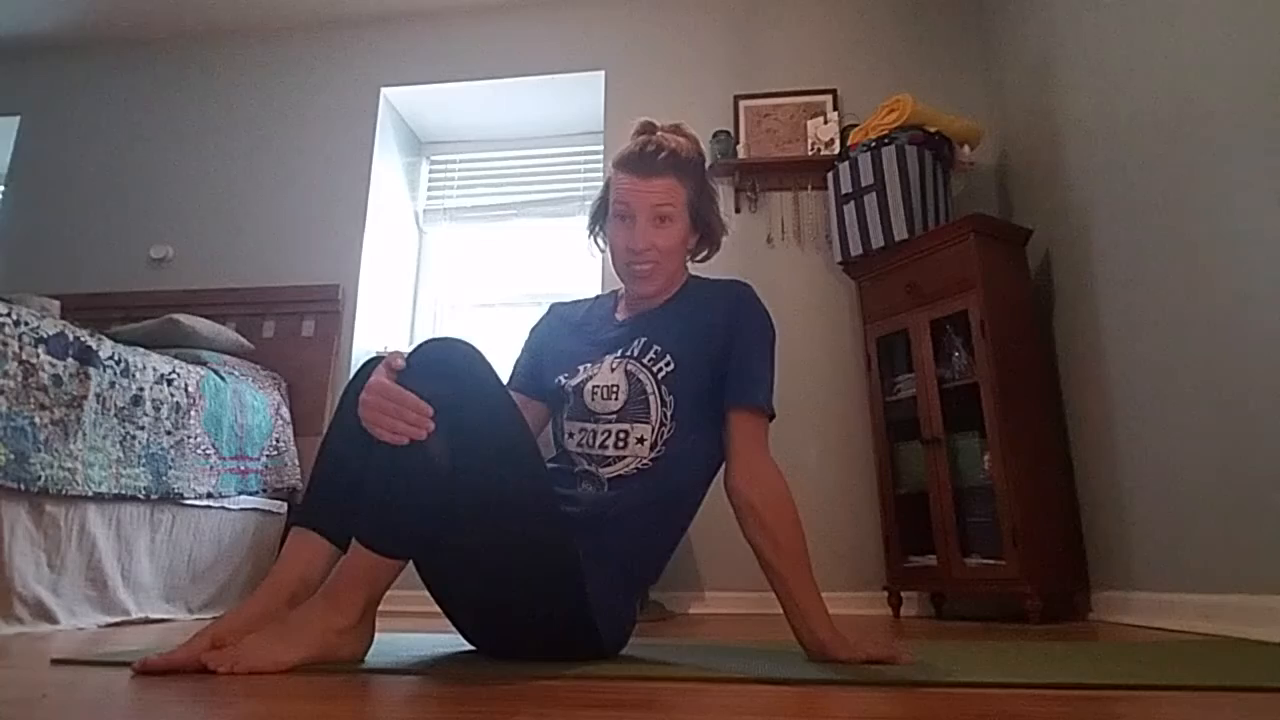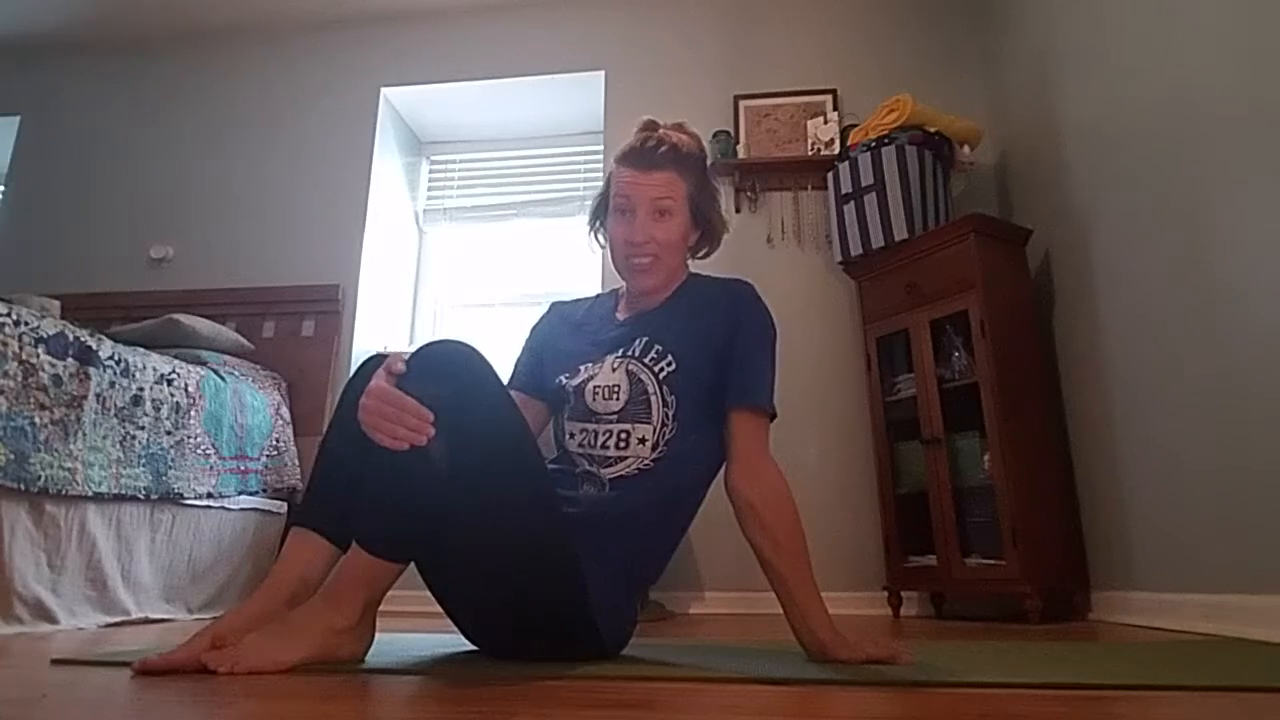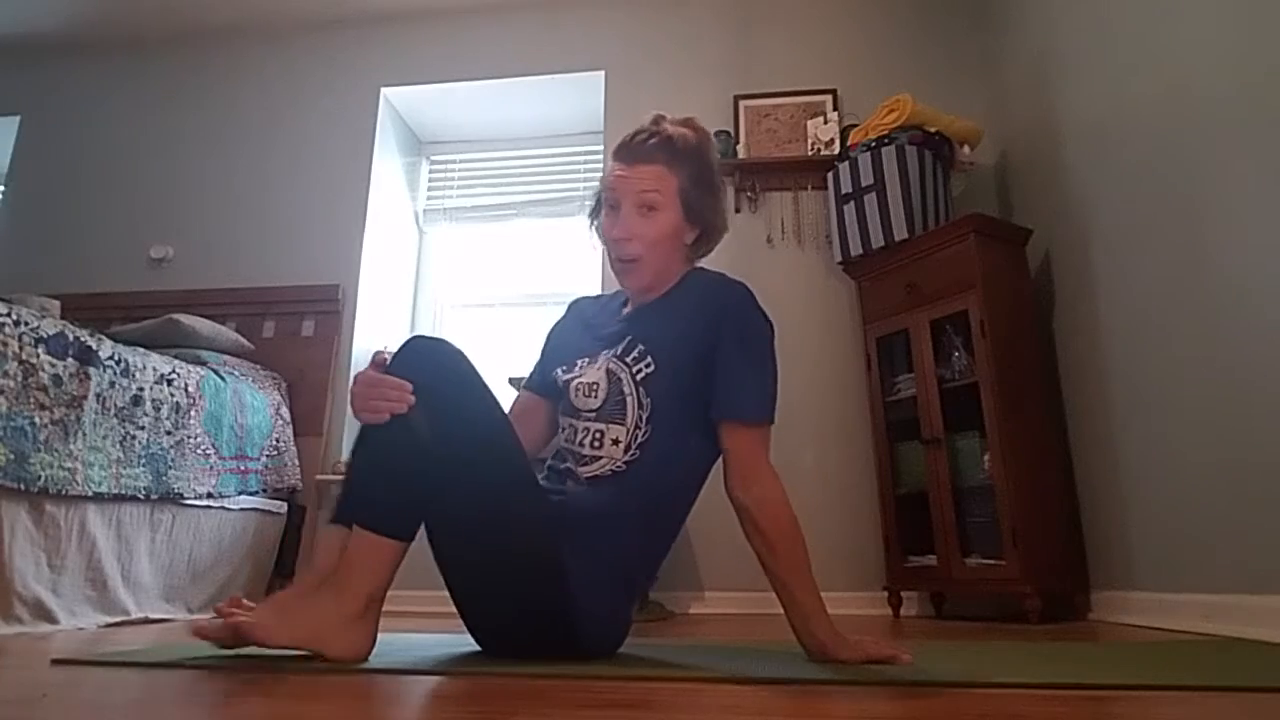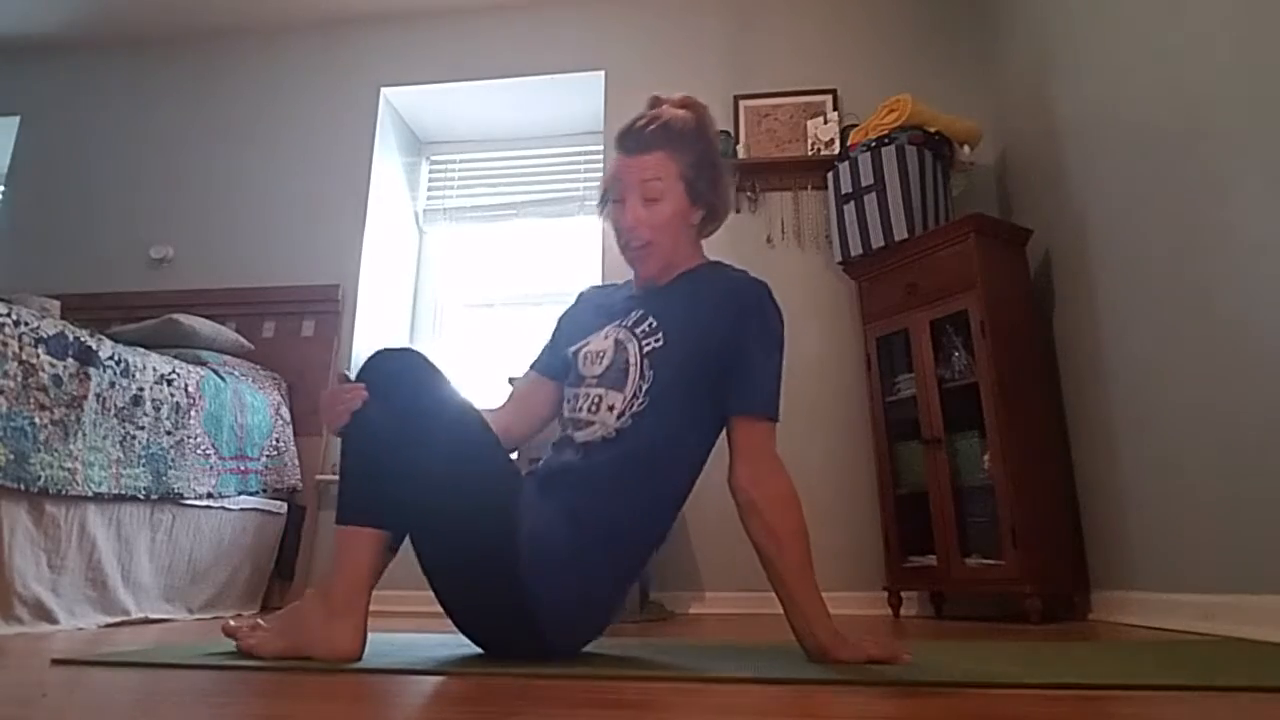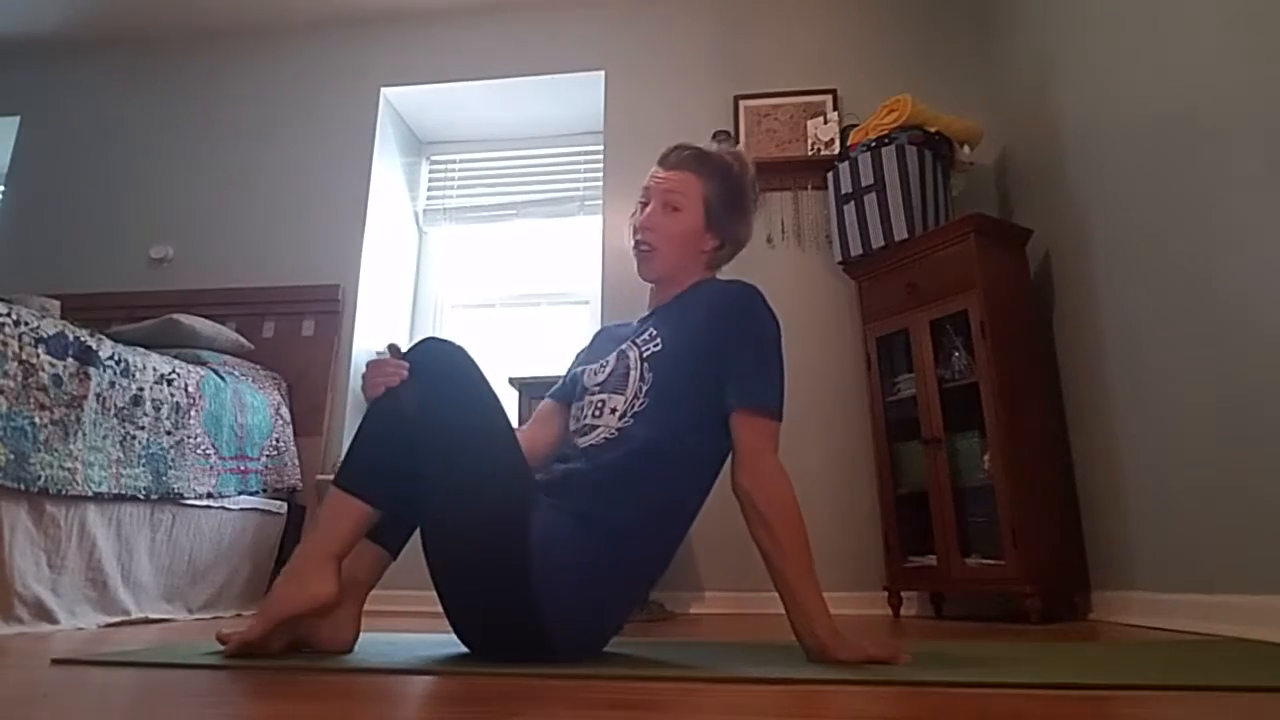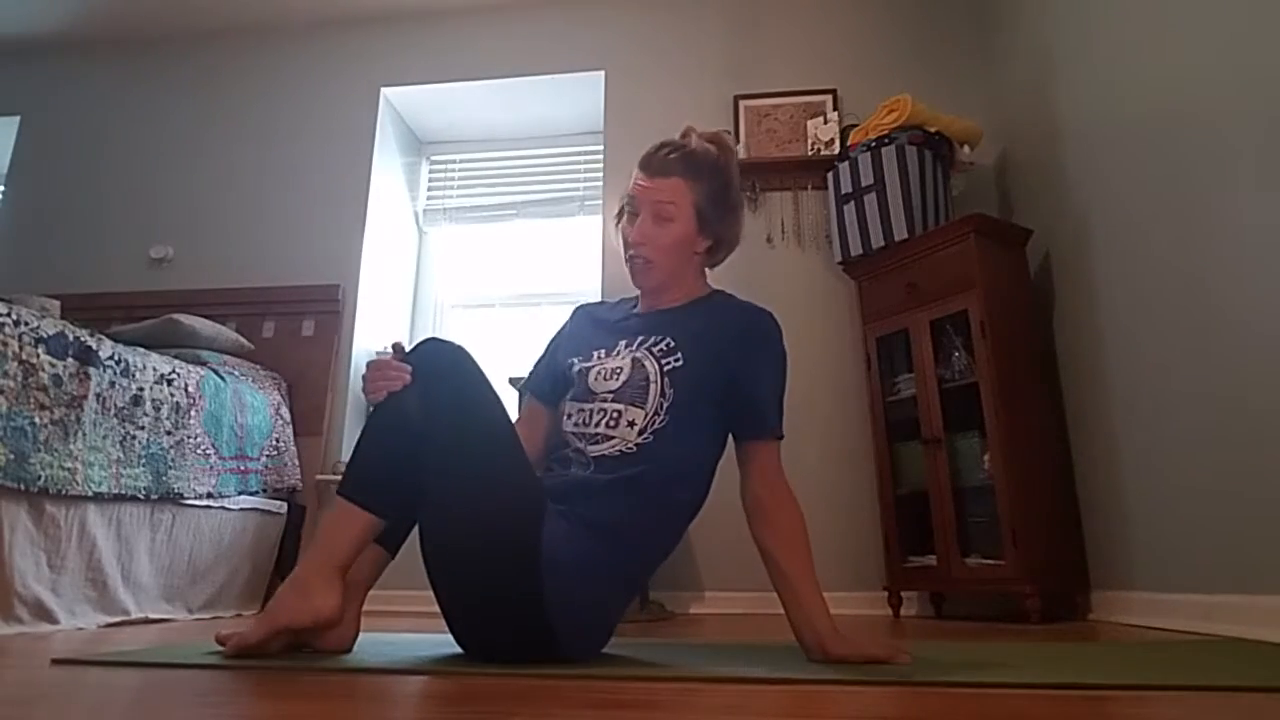
dt=0.5s
person 1, frame 1
left shoulder: (729, 314)
right shoulder: (563, 324)
left elbow: (751, 477)
right elbow: (499, 442)
left wrist: (819, 634)
right wrist: (388, 404)
left hip: (580, 603)
right hip: (507, 592)
left knee: (448, 368)
right knee: (386, 379)
left ankle: (339, 613)
right ankle: (267, 608)
person 1, frame 2
left shoulder: (729, 312)
right shoulder: (565, 322)
left elbow: (752, 476)
right elbow: (498, 442)
left wrist: (821, 635)
right wrist: (394, 402)
left hip: (582, 603)
right hip: (511, 584)
left knee: (448, 368)
right knee: (382, 378)
left ankle: (341, 614)
right ankle: (268, 607)
person 1, frame 3
left shoulder: (725, 311)
right shoulder: (579, 319)
left elbow: (750, 479)
right elbow: (512, 443)
left wrist: (820, 634)
right wrist: (393, 407)
left hip: (573, 604)
right hip: (522, 583)
left knee: (435, 367)
right knee: (416, 371)
left ankle: (347, 606)
right ankle: (326, 591)
person 1, frame 4
left shoulder: (736, 303)
right shoulder: (590, 307)
left elbow: (754, 474)
right elbow: (507, 426)
left wrist: (819, 634)
right wrist: (375, 413)
left hip: (550, 586)
right hip: (518, 572)
left knee: (399, 376)
right knee: (392, 380)
left ankle: (337, 610)
right ankle: (339, 603)
person 1, frame 5
left shoulder: (735, 313)
right shoulder: (609, 340)
left elbow: (758, 474)
right elbow: (527, 448)
left wrist: (819, 633)
right wrist: (405, 406)
left hip: (558, 595)
right hip: (521, 594)
left knee: (438, 363)
right knee: (425, 389)
left ankle: (312, 569)
right ankle: (336, 602)
person 1, frame 6
left shoulder: (742, 332)
right shoulder: (585, 324)
left elbow: (765, 489)
right elbow: (519, 451)
left wrist: (821, 635)
right wrist: (406, 404)
left hip: (559, 599)
right hip: (510, 591)
left knee: (441, 364)
left ankle: (317, 580)
right ankle: (333, 602)
